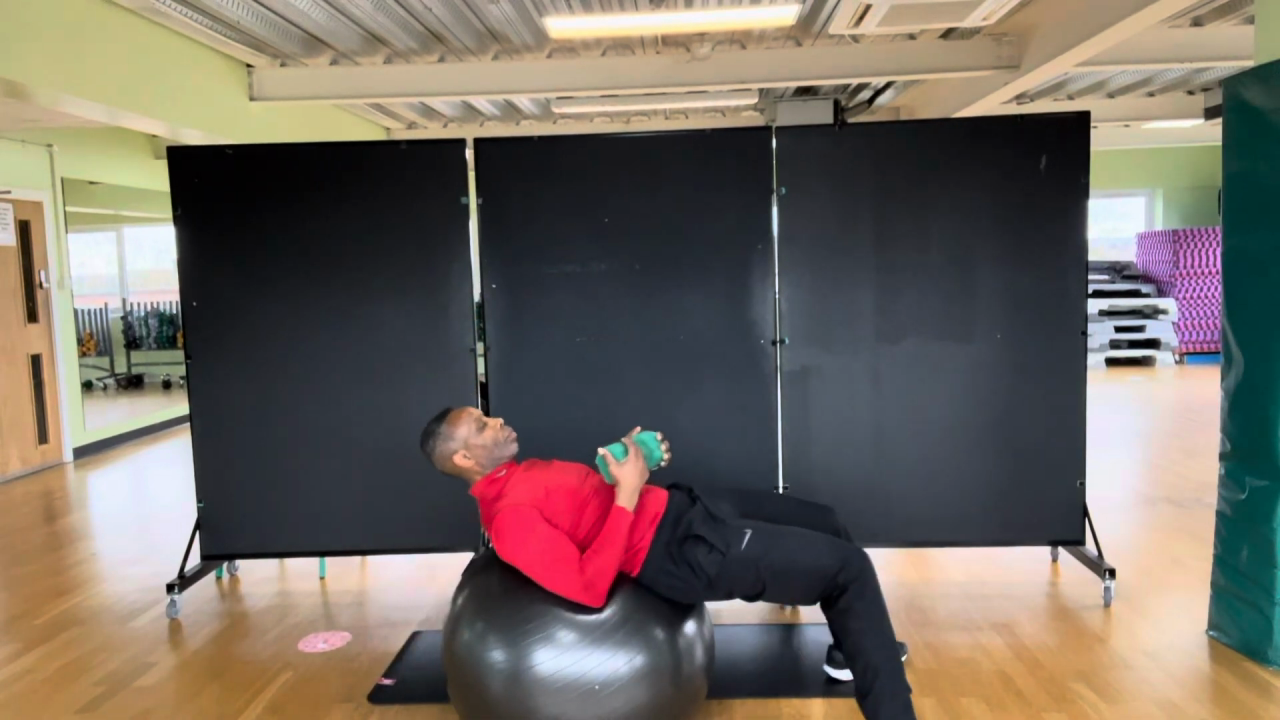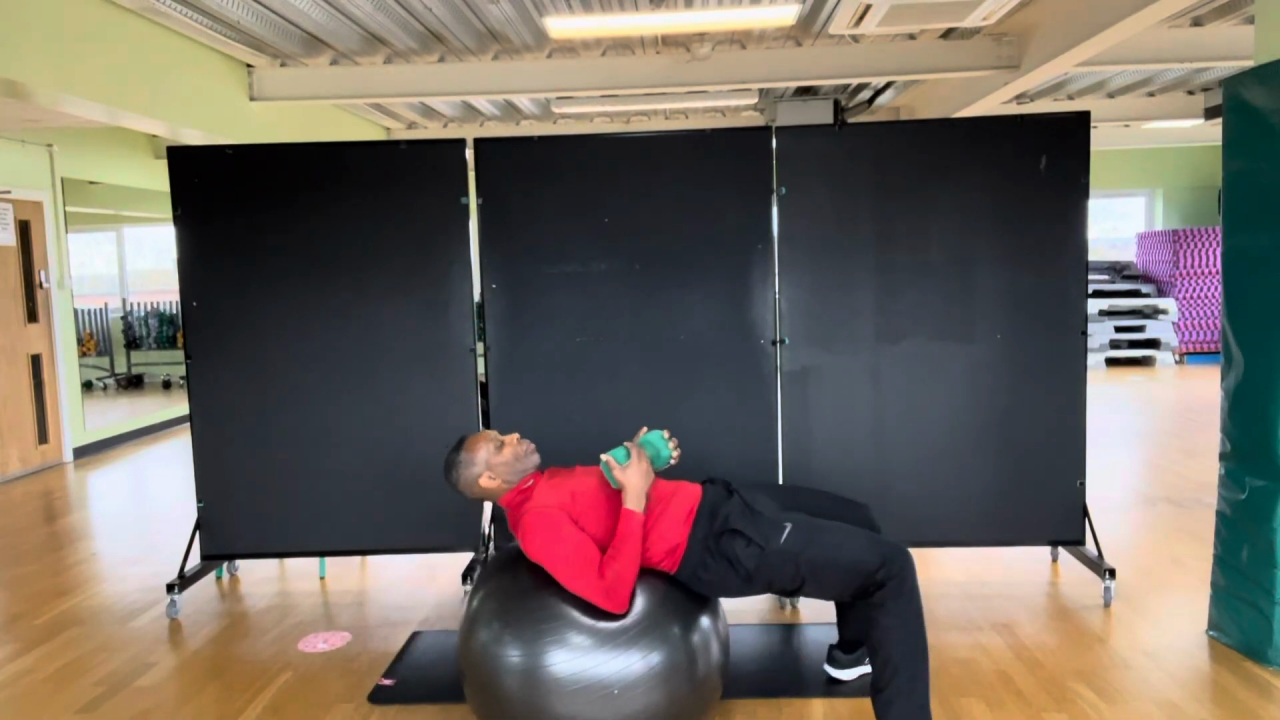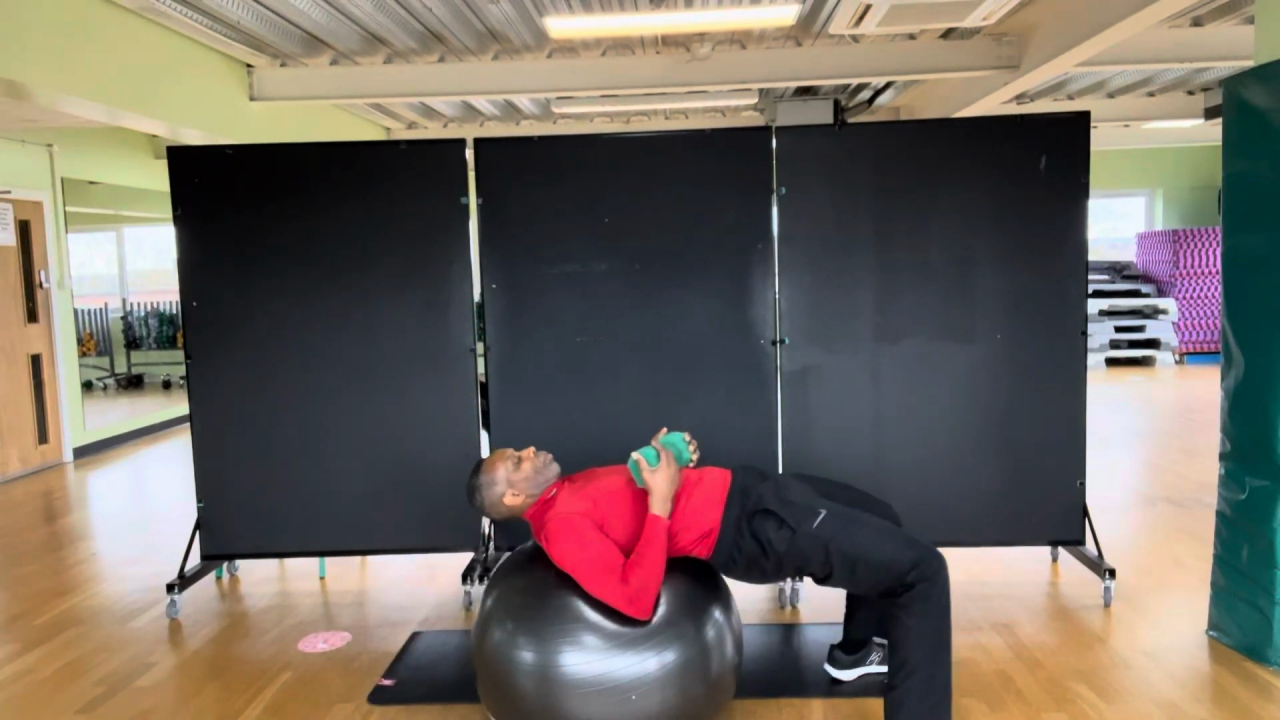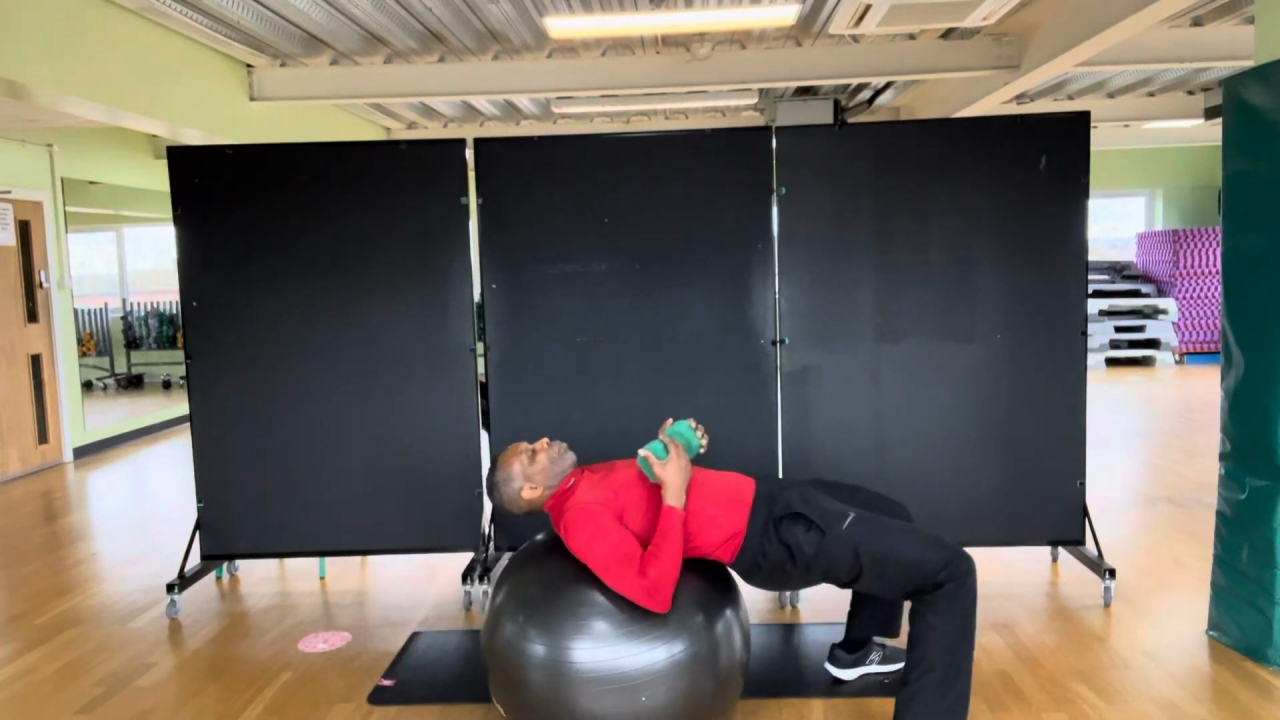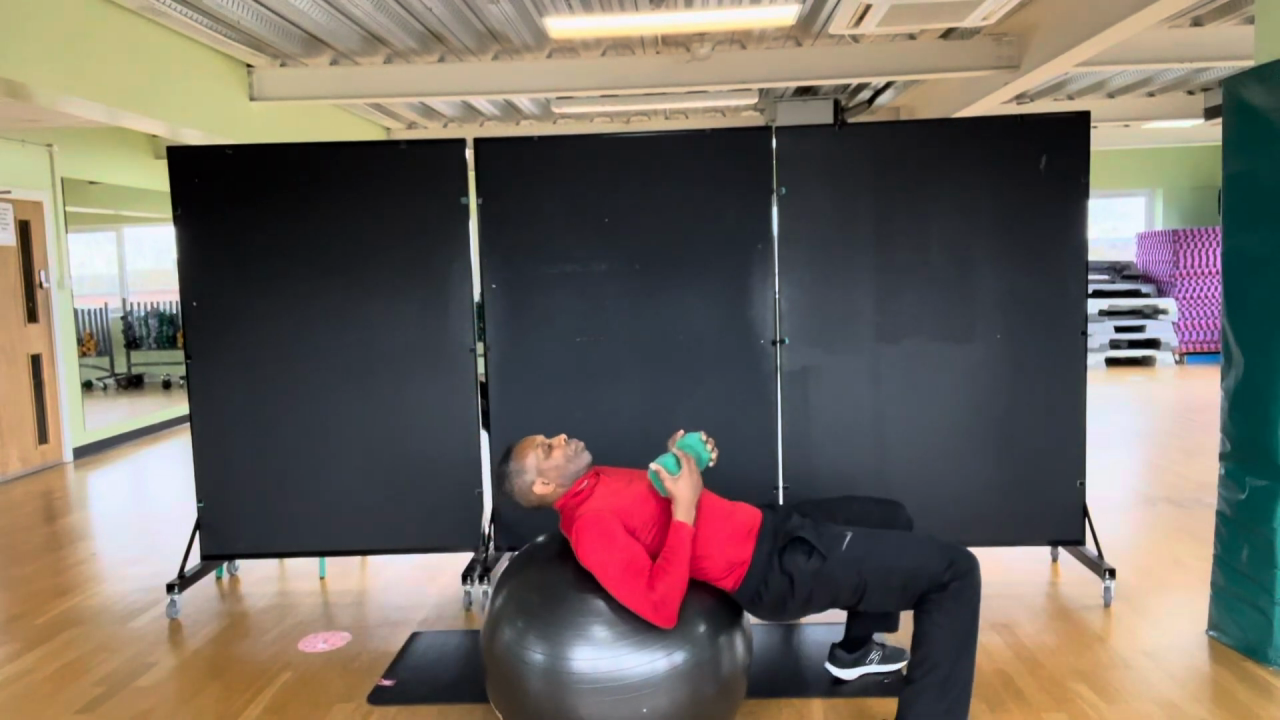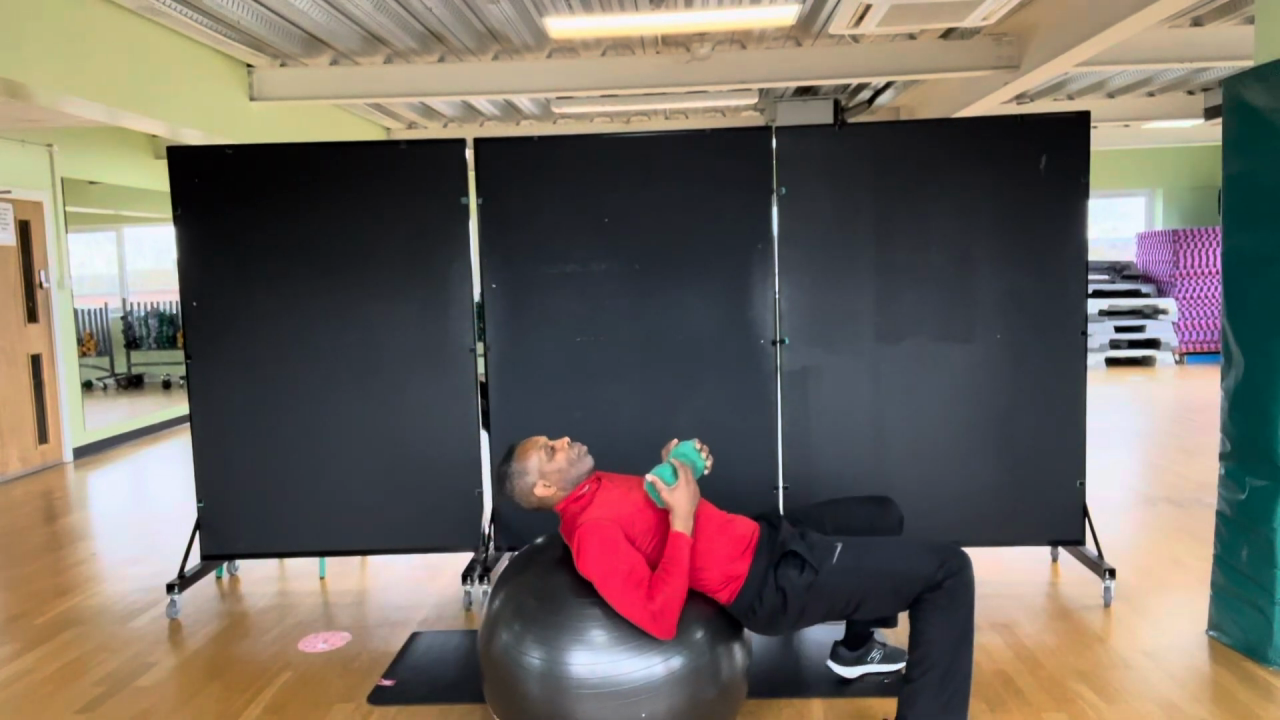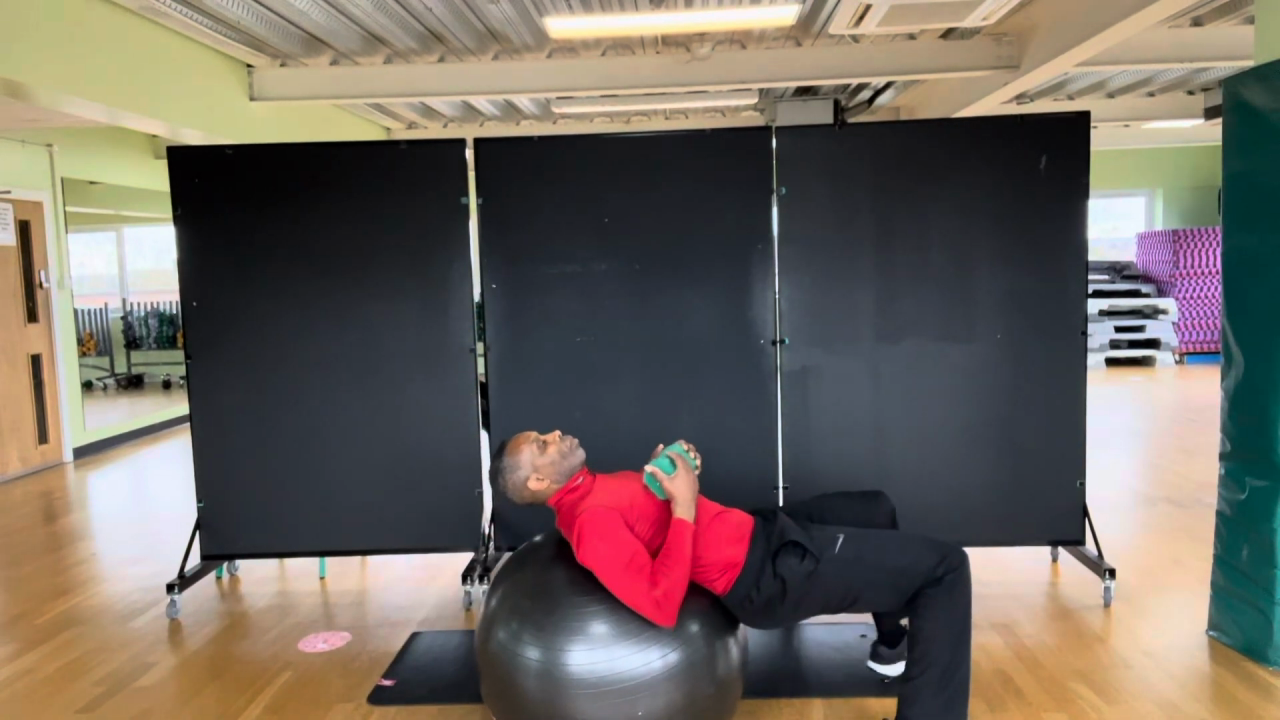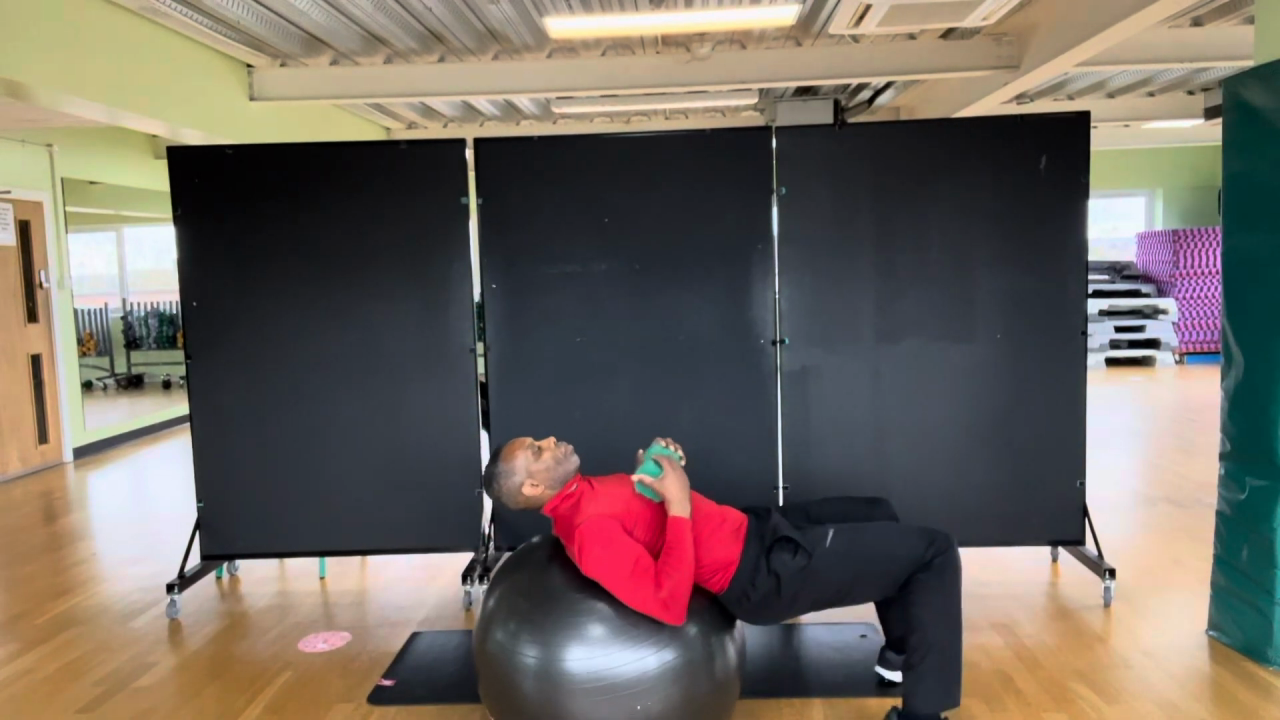
dt=0.2s
person 1, frame 1
left shoulder: (513, 476)
right shoulder: (508, 514)
right elbow: (589, 586)
left wrist: (633, 466)
right wrist: (628, 492)
left hip: (682, 509)
right hip: (682, 550)
left knee: (821, 522)
right knee: (848, 567)
left ankle: (856, 651)
person 1, frame 2
left shoulder: (539, 484)
right shoulder: (536, 519)
right elbow: (613, 593)
left wrist: (641, 462)
right wrist: (635, 496)
left hip: (714, 502)
right hip: (722, 544)
left knee: (856, 521)
right knee: (888, 565)
left ankle: (853, 649)
person 1, frame 3
left shoulder: (563, 492)
right shoulder: (561, 526)
right elbow: (637, 599)
left wrist: (665, 462)
right wrist: (660, 499)
right hip: (754, 527)
left knee: (882, 525)
right knee: (921, 568)
left ankle: (855, 649)
person 1, frame 4
left shoulder: (582, 482)
right shoulder: (579, 515)
right elbow: (655, 591)
left wrist: (676, 451)
right wrist: (674, 491)
left hip: (769, 499)
right hip: (779, 534)
left knee: (896, 524)
right knee: (950, 569)
left ankle: (856, 648)
person 1, frame 5
left shoulder: (594, 482)
right shoulder: (590, 523)
right elbow: (662, 606)
left wrist: (680, 461)
right wrist: (684, 506)
left hip: (771, 526)
right hip: (778, 564)
left knee: (894, 519)
right knee: (954, 569)
left ankle: (854, 650)
person 1, frame 6
left shoulder: (592, 488)
right shoulder: (592, 531)
right elbow: (660, 617)
left wrist: (674, 470)
right wrist: (682, 517)
left hip: (766, 538)
right hip: (771, 581)
left knee: (883, 515)
right knee: (947, 570)
left ankle: (855, 648)
person 1, frame 7
left shoulder: (585, 488)
right shoulder: (590, 521)
right elbow: (662, 604)
left wrist: (668, 471)
right wrist: (682, 504)
left hip: (760, 533)
right hip: (767, 573)
left knee: (875, 508)
right knee: (944, 566)
left ankle: (893, 644)
person 1, frame 8
left shoulder: (577, 494)
right shoulder: (590, 529)
right elbow: (670, 604)
left wrist: (658, 472)
right wrist: (678, 503)
left hip: (755, 530)
right hip: (766, 571)
left knee: (877, 515)
right knee: (934, 551)
left ankle: (902, 650)
